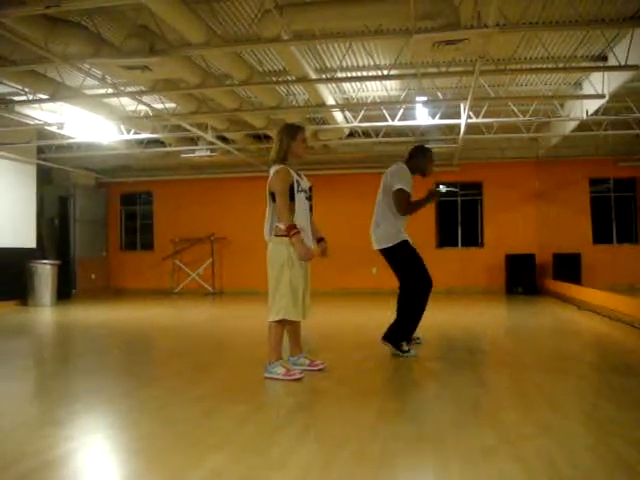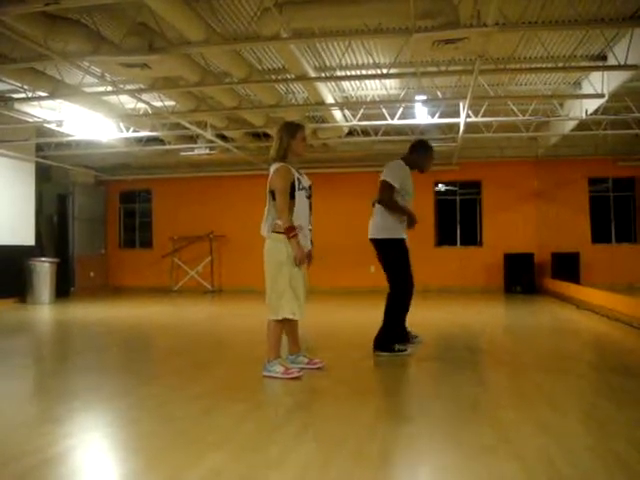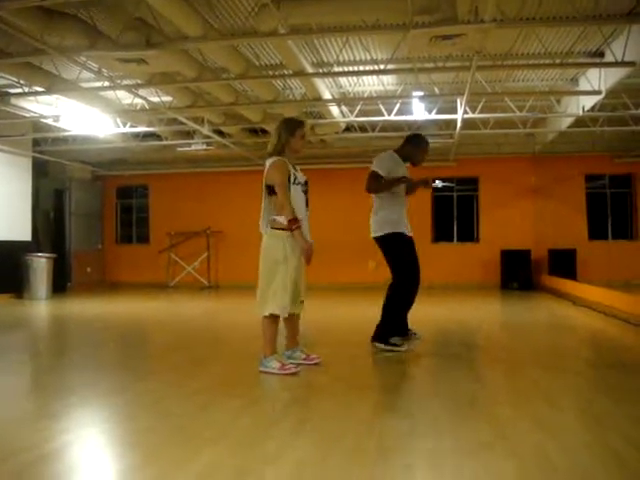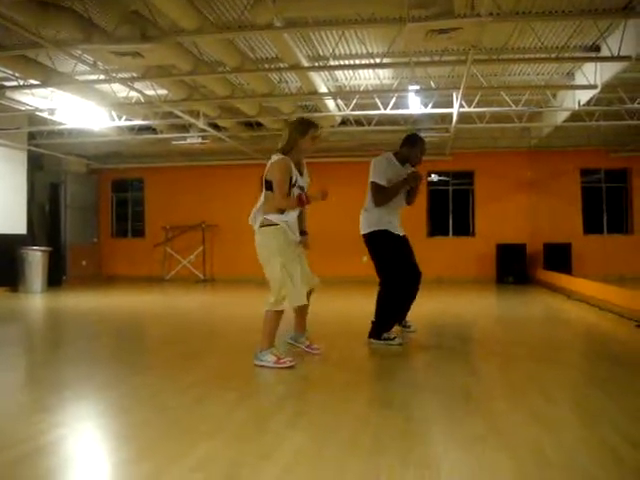
dt=0.3s
person 1, frame 1
left shoulder: (296, 175)
right shoulder: (280, 173)
right elbow: (283, 214)
left wrist: (319, 239)
right wrist: (298, 242)
left hip: (297, 244)
right hip: (285, 244)
left knee: (296, 303)
right knee: (283, 303)
left ankle: (296, 356)
right ankle: (273, 363)
person 1, frame 2
left shoulder: (295, 173)
right shoulder: (281, 171)
right elbow: (283, 212)
left wrist: (306, 246)
right wrist: (295, 244)
left hip: (294, 243)
right hip: (282, 243)
left knee: (293, 301)
right knee: (282, 302)
left ankle: (295, 354)
right ankle: (272, 362)
person 1, frame 3
left shoulder: (290, 167)
right shoulder: (278, 164)
right elbow: (284, 206)
left wrist: (304, 239)
right wrist: (301, 237)
left hip: (292, 238)
right hip: (281, 238)
left knee: (294, 297)
right knee: (276, 297)
left ankle: (292, 349)
right ankle: (268, 358)
person 1, frame 4
left shoulder: (300, 165)
right shoulder: (280, 164)
right elbow: (284, 203)
left wrist: (303, 233)
right wrist: (312, 197)
left hip: (289, 235)
right hip: (272, 234)
left knee: (305, 286)
right knee: (283, 293)
left ankle: (299, 335)
right ankle: (265, 351)
person 2, frame 1
left shoulder: (398, 172)
right shoulder: (401, 172)
right elbow: (404, 208)
left wrist: (424, 199)
right wrist: (428, 199)
left hip: (389, 237)
right hip: (391, 238)
left knee: (411, 285)
right knee: (422, 284)
left ankle: (402, 334)
right ankle: (396, 336)
person 2, frame 2
left shoulder: (405, 171)
right shoulder: (396, 168)
right elbow: (382, 197)
left wrist: (407, 215)
right wrist: (408, 214)
left hip: (393, 234)
right hip: (386, 235)
left knee: (405, 285)
right knee: (400, 287)
left ankle: (399, 333)
right ankle: (385, 342)
person 2, frame 3
left shoulder: (400, 164)
right shoulder: (385, 159)
right elbow: (371, 186)
left wrist: (416, 185)
right wrist: (402, 180)
left hip: (400, 229)
right hip: (388, 229)
left knee: (411, 279)
right knee: (404, 279)
left ankle: (399, 328)
right ankle: (383, 335)
person 2, frame 4
left shoulder: (408, 168)
right shoulder: (381, 163)
left elbow: (410, 201)
right elbow: (378, 200)
left wrist: (414, 185)
right wrist: (404, 183)
left hip: (395, 228)
right hip: (375, 228)
left knee: (412, 275)
right knee: (391, 278)
left ankle: (396, 318)
right ankle: (379, 331)
